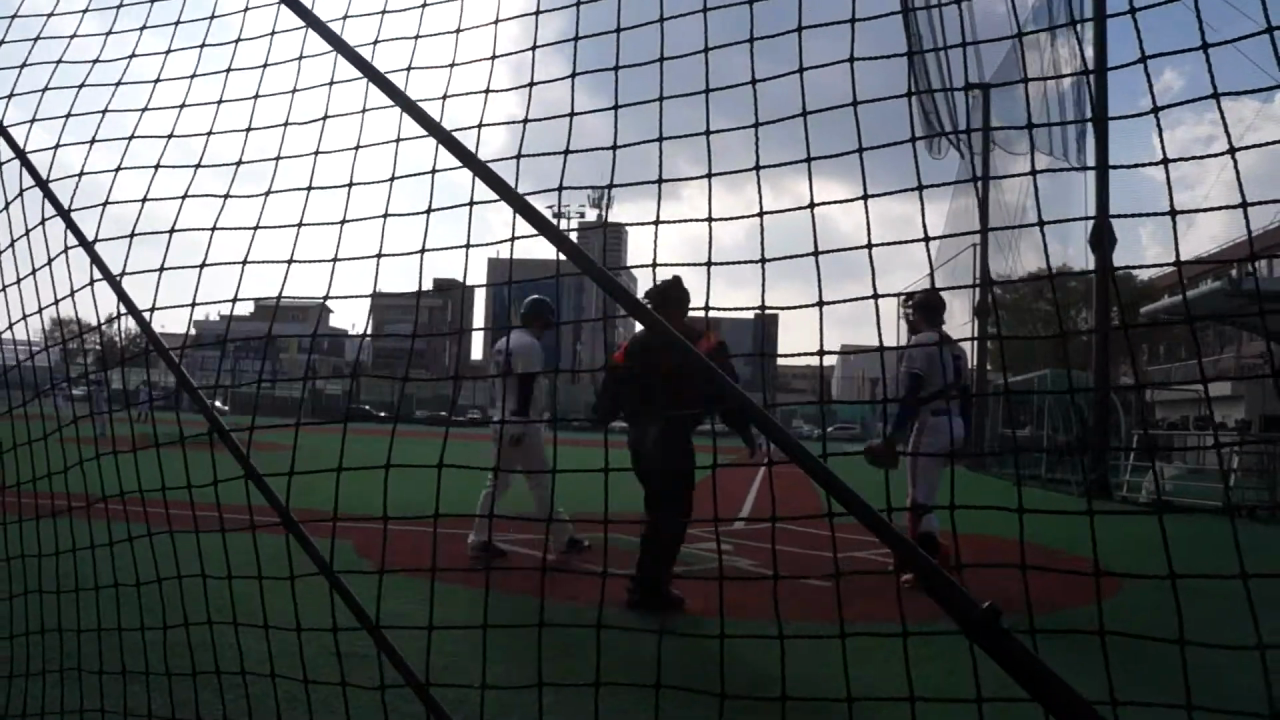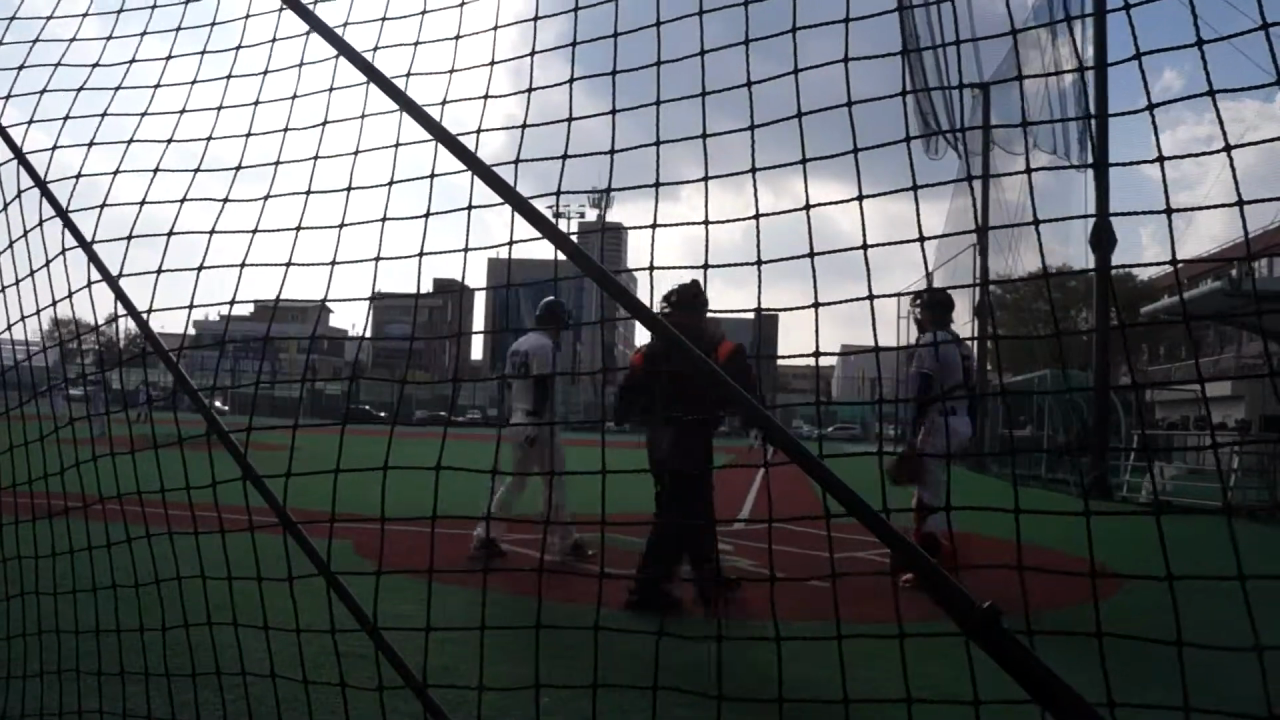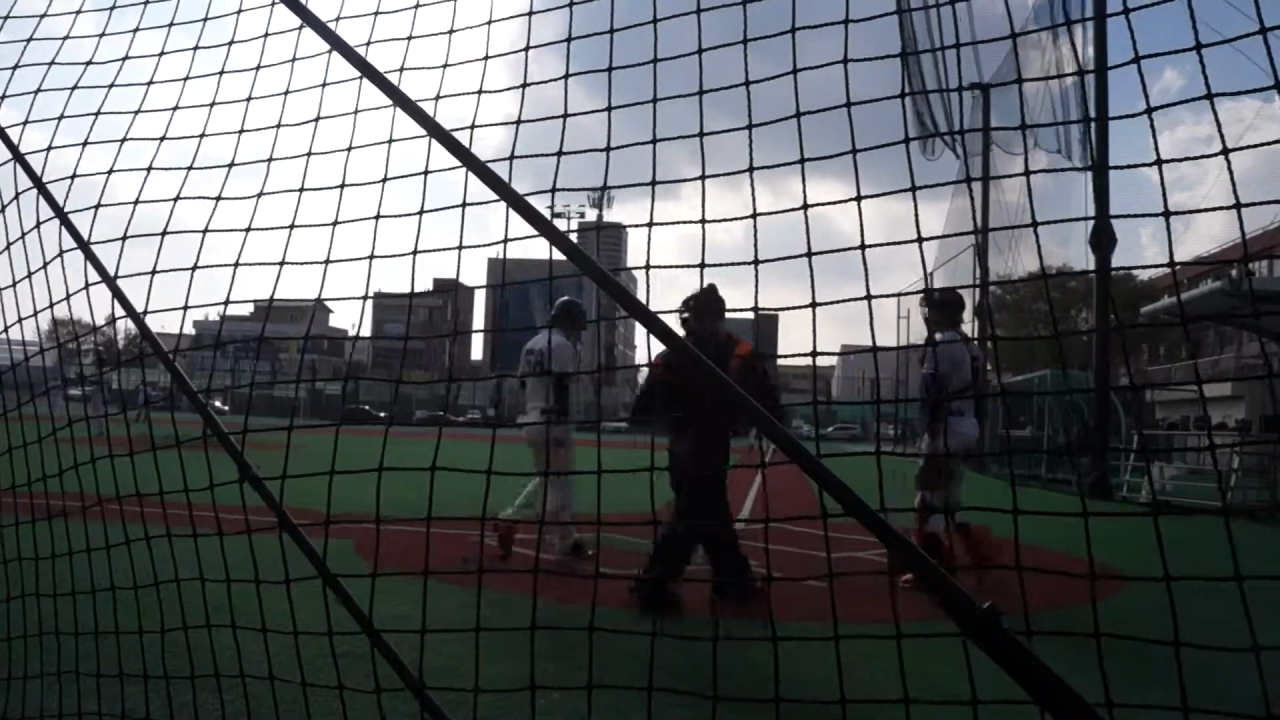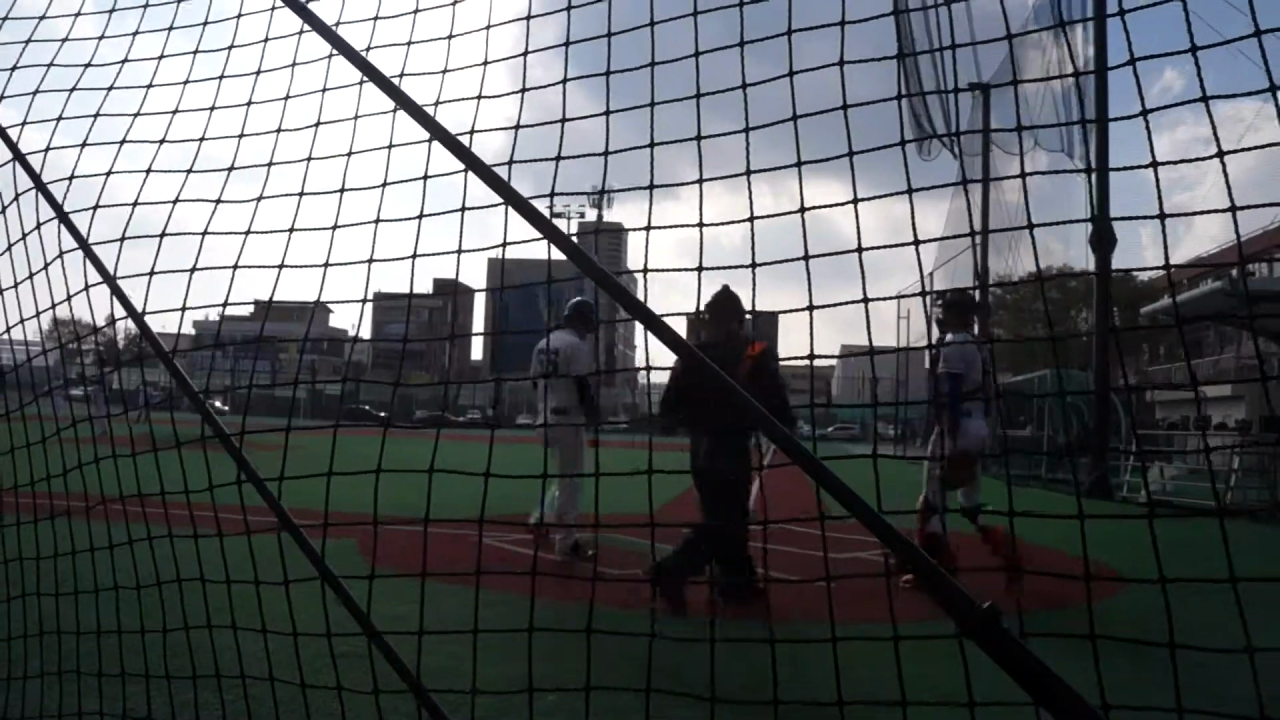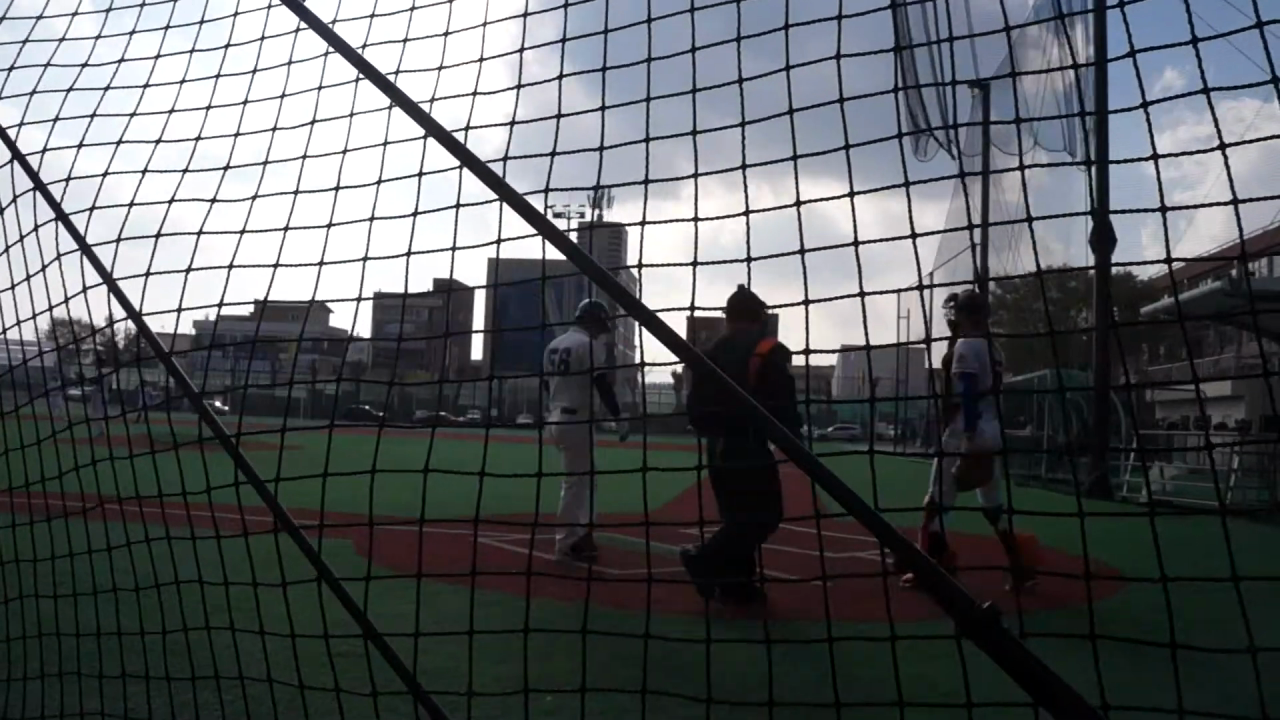
dt=0.1s
person 1, frame 1
left shoulder: (633, 347)
right shoulder: (705, 346)
left elbow: (609, 396)
right elbow: (726, 395)
left wrist: (604, 417)
right wrist: (746, 431)
left hip: (641, 438)
right hip: (674, 439)
left knee: (667, 510)
right knee: (669, 514)
left ankle: (650, 580)
right ankle: (647, 588)
person 1, frame 2
left shoulder: (651, 351)
right shoulder: (723, 351)
left elbow: (627, 397)
left hip: (659, 441)
right hip: (692, 442)
left knee: (697, 511)
right knee: (678, 516)
left ankle: (711, 580)
right ankle: (648, 589)
person 1, frame 3
left shoulder: (671, 355)
right shoulder: (740, 354)
left elbow: (646, 405)
right elbow: (764, 400)
left hip: (680, 447)
right hip: (710, 446)
left knee: (713, 515)
right knee: (691, 521)
left ankle: (734, 581)
right ankle: (654, 584)
person 1, frame 4
right shoulder: (755, 354)
left elbow: (671, 406)
right elbow: (775, 403)
left wrist: (694, 419)
left hip: (701, 447)
right hip: (732, 447)
left knee: (731, 516)
right knee: (723, 520)
left ankle: (738, 582)
right ankle: (672, 572)
person 1, frame 5
left shoulder: (710, 353)
right shoulder: (770, 351)
left elbow: (694, 407)
right elbow: (783, 403)
right wrist: (795, 436)
left hip: (718, 447)
right hip: (751, 447)
left knee: (735, 515)
right knee: (764, 513)
left ankle: (735, 582)
right ankle: (705, 561)
person 2, frame 1
left shoulder: (919, 345)
right shoulder: (955, 348)
left elbow: (910, 395)
right elbow: (965, 395)
left wrist: (892, 433)
right wrist: (960, 437)
left hip: (930, 425)
right hip: (954, 426)
left knee: (921, 500)
right knee: (923, 497)
person 2, frame 2
left shoulder: (928, 343)
right shoulder: (962, 346)
left elbow: (921, 395)
right elbow: (971, 394)
left wrist: (912, 438)
right wrist: (969, 430)
left hip: (938, 425)
right hip: (961, 425)
left knee: (928, 500)
right knee: (933, 498)
right ankle: (941, 561)
person 2, frame 3
left shoulder: (939, 343)
right shoulder: (970, 346)
left elbow: (935, 396)
right elbow: (976, 392)
left wrist: (933, 440)
left hip: (947, 426)
right hip: (968, 426)
left knee: (929, 502)
right knee: (949, 500)
right ankle: (980, 556)
person 2, frame 4
left shoulder: (952, 345)
right shoulder: (979, 347)
left elbow: (952, 395)
left wrist: (951, 440)
left hip: (956, 427)
right hip: (978, 426)
left knee: (932, 502)
right knee: (972, 503)
right ankle: (1008, 558)
person 2, frame 5
left shoulder: (964, 347)
right shoulder: (991, 348)
left elbow: (968, 395)
left wrist: (969, 437)
left hip: (967, 429)
right hip: (991, 430)
left knee: (938, 502)
right knee: (993, 504)
right ankle: (1021, 569)
person 3, frame 1
left shoulder: (501, 344)
right shoulder: (530, 345)
right elbow: (525, 386)
right wrist: (521, 424)
left hip: (500, 422)
right hip: (521, 422)
left knee: (497, 482)
right knee: (542, 483)
left ankle: (480, 540)
right ankle: (562, 539)
person 3, frame 2
left shoulder: (517, 345)
right shoulder: (545, 346)
right elbow: (541, 388)
right wrist: (537, 426)
left hip: (516, 422)
right hip: (538, 423)
left knee: (515, 482)
right knee: (554, 485)
left ankle: (485, 536)
right ankle: (566, 542)
person 3, frame 3
left shoulder: (531, 344)
right shoulder: (562, 345)
right elbow: (561, 388)
right wrist: (565, 425)
left hip: (531, 420)
right hip: (553, 422)
left knee: (544, 479)
right knee: (562, 483)
left ankle: (509, 520)
right ankle: (564, 543)
person 3, frame 4
left shoulder: (543, 344)
right shoulder: (576, 345)
right elbow: (583, 388)
right wrist: (594, 424)
left hip: (545, 420)
right hip: (566, 420)
left knee: (562, 479)
right knee: (570, 482)
left ankle: (542, 520)
right ankle: (566, 542)
person 3, frame 5
left shoulder: (554, 345)
right shoulder: (589, 345)
left elbow: (547, 383)
right elbow: (602, 384)
right wrist: (619, 419)
left hip: (556, 420)
right hip: (577, 421)
left knee: (582, 481)
right knee: (574, 484)
left ankle: (581, 534)
right ankle: (566, 542)
